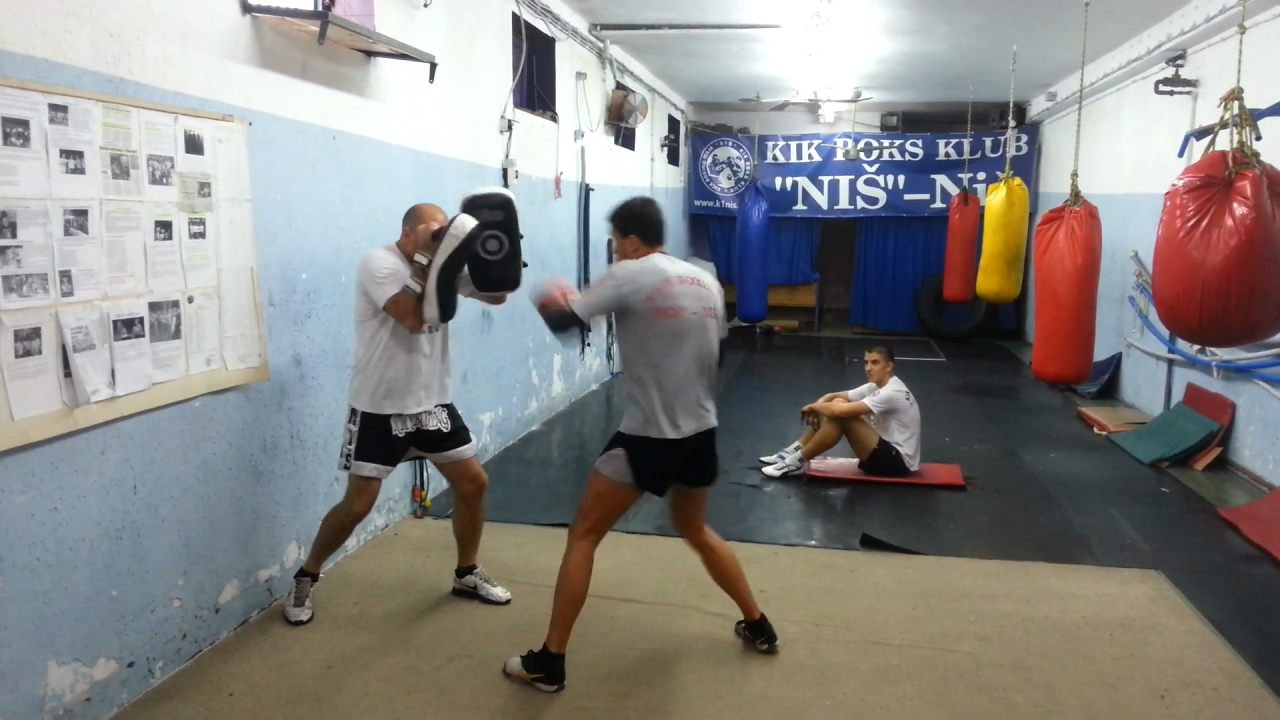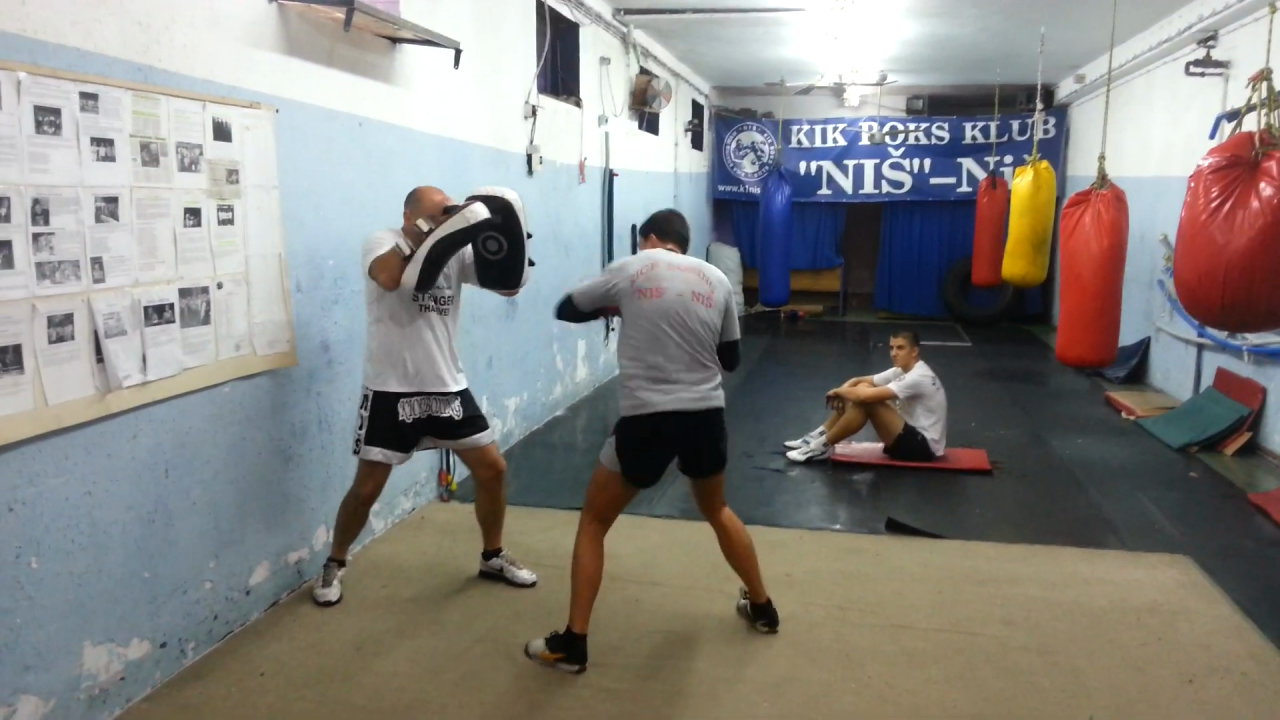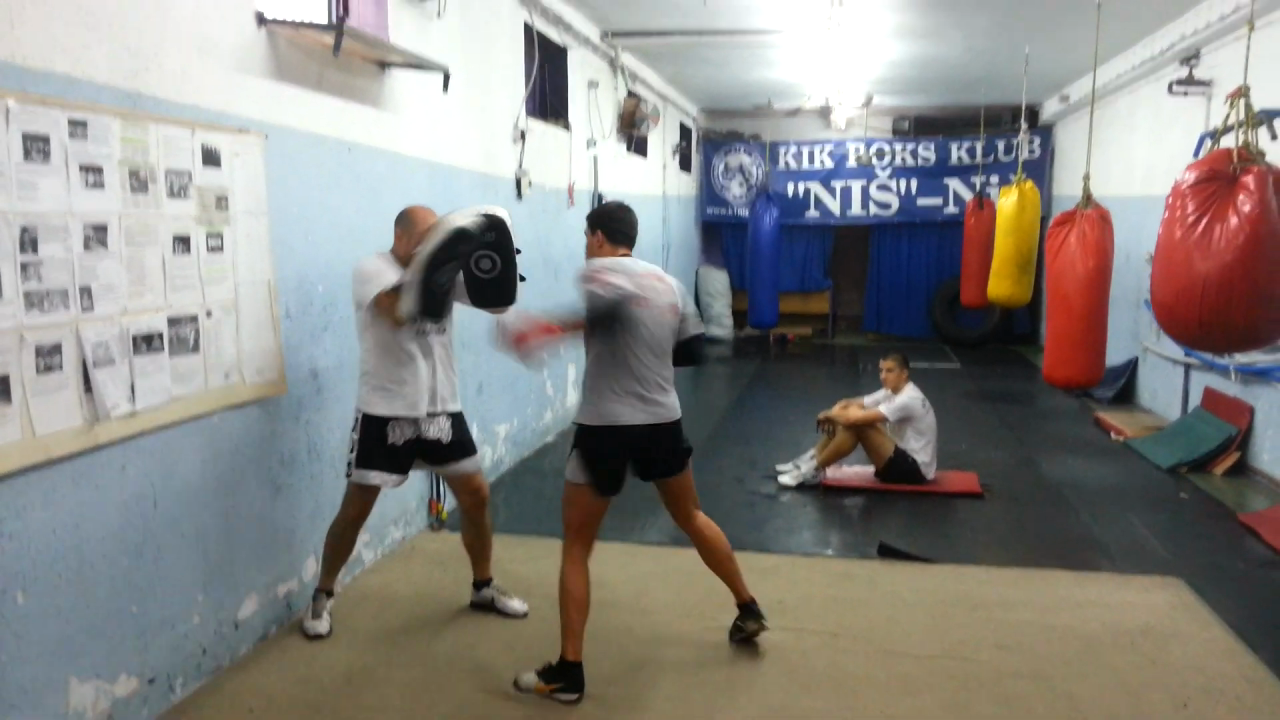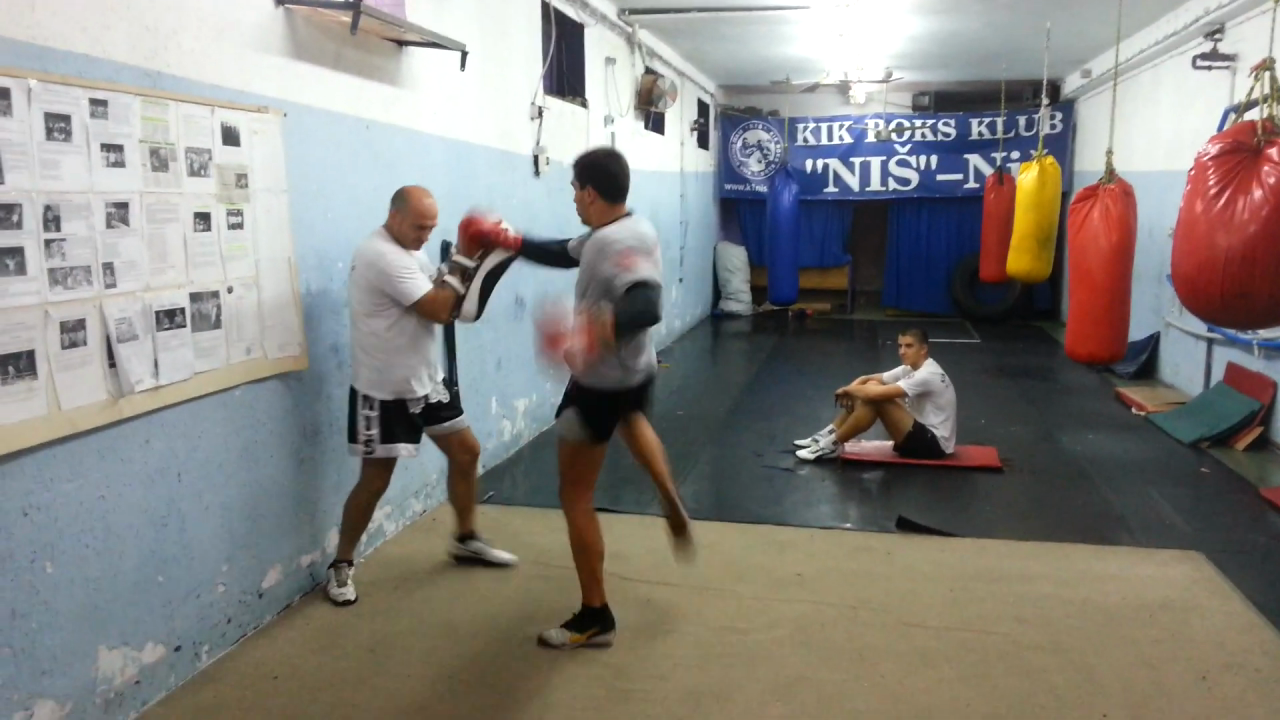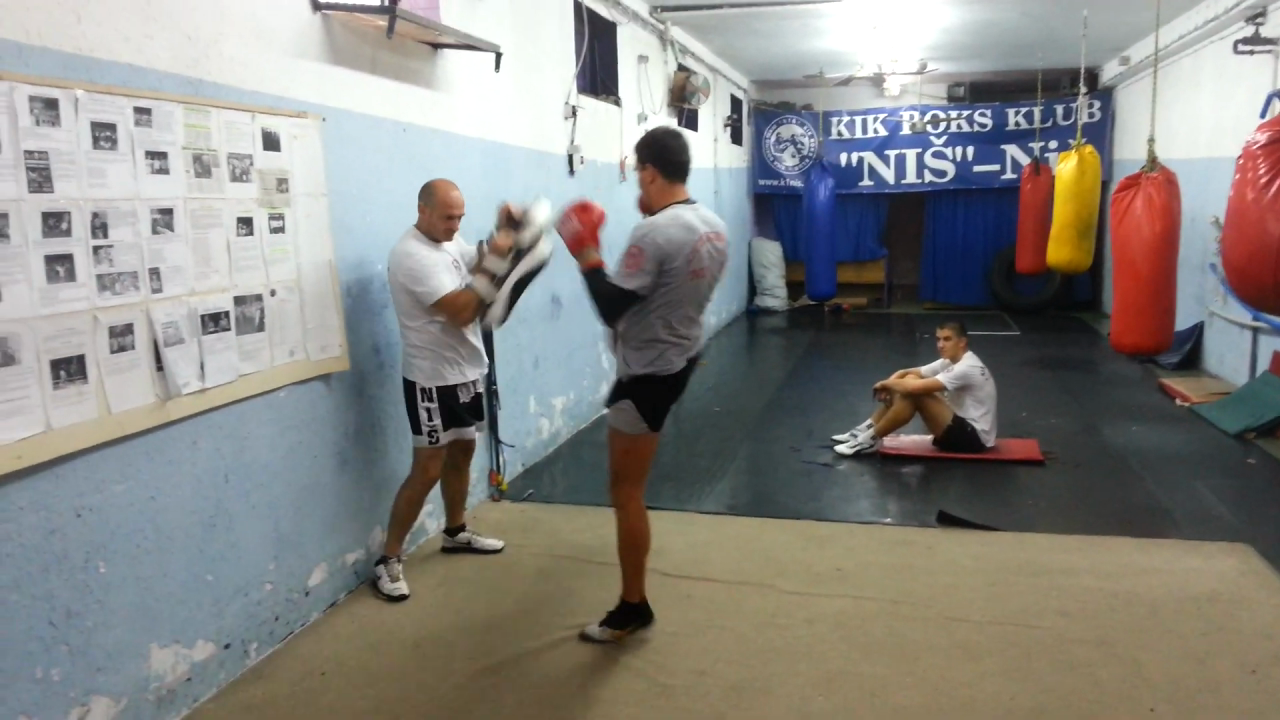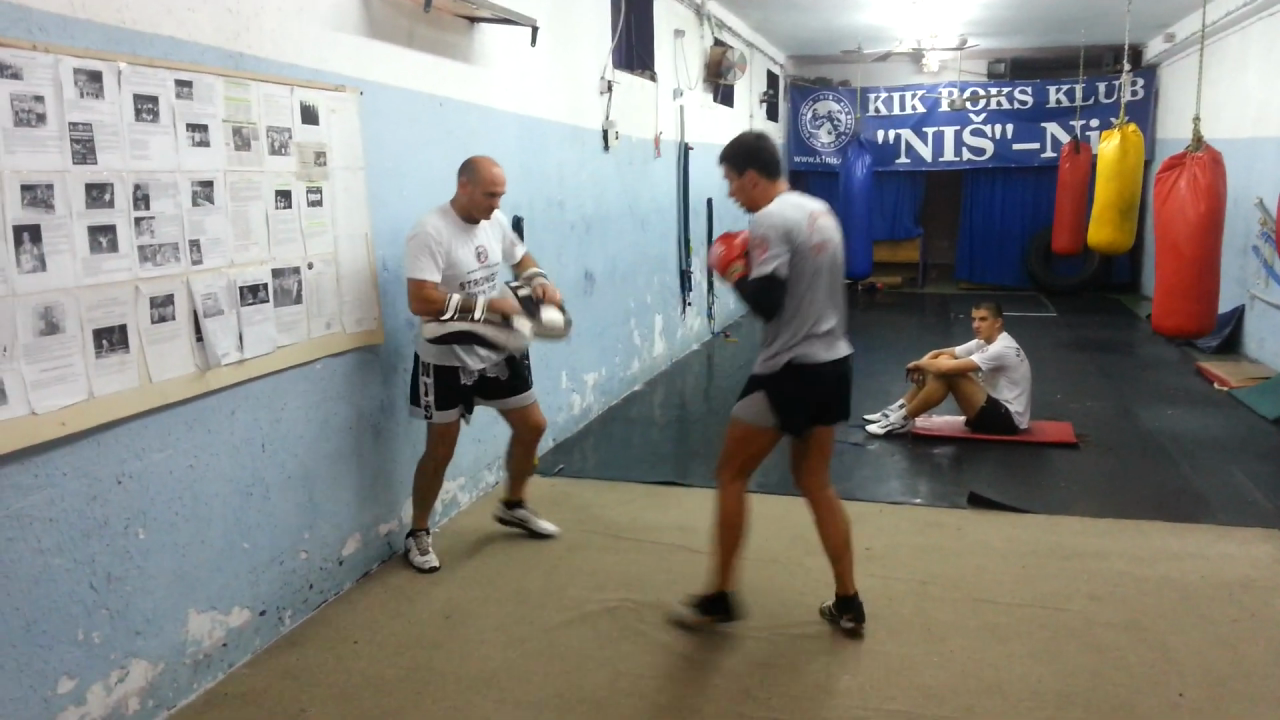
dt=0.4s
person 1, frame 1
left shoulder: (630, 277)
right shoulder: (707, 282)
left elbow: (567, 320)
left wrist: (553, 302)
left hip: (648, 436)
right hip: (699, 430)
left knee: (583, 536)
right knee: (697, 532)
left ankle: (550, 661)
right ankle: (758, 625)
person 1, frame 2
left shoulder: (628, 268)
right shoulder: (718, 280)
left elbow: (568, 309)
right elbow: (730, 357)
left wrist: (613, 301)
left hip: (647, 419)
right hip: (705, 416)
left knee: (593, 523)
right knee: (716, 511)
left ankle: (572, 643)
right ankle: (761, 607)
person 1, frame 3
left shoulder: (604, 271)
right shoulder: (669, 285)
left elbow: (613, 314)
right elbow: (687, 349)
left wrist: (561, 328)
left hip: (608, 430)
right hip: (663, 424)
left knee: (576, 549)
right knee: (691, 519)
left ankle: (566, 672)
right ankle: (749, 609)
person 1, frame 4
left shoulder: (627, 242)
right shoulder: (620, 230)
left elbow: (644, 307)
right elbow: (567, 253)
left wrist: (598, 330)
right wrist: (509, 240)
left hip: (603, 386)
right hip: (636, 373)
left knee: (574, 495)
right knee: (633, 423)
left ankle: (596, 617)
right ankle: (671, 502)
person 1, frame 5
left shoulder: (652, 233)
right shoulder: (715, 225)
left elbow: (612, 308)
left wrist: (584, 251)
left hip: (651, 371)
right hip: (685, 356)
left knee: (627, 492)
left ankle: (632, 610)
person 1, frame 6
left shoulder: (768, 223)
right shoulder: (820, 211)
left elbow: (767, 303)
left wrist: (732, 272)
right wrist: (748, 260)
left hip: (790, 371)
right hip: (834, 363)
left knee: (731, 476)
right knee: (814, 482)
left ankle: (719, 598)
right ankle: (848, 602)
person 2, frame 1
right shoulder: (379, 263)
left elbow: (496, 293)
right elbow: (411, 316)
right wrist: (428, 257)
left hip: (432, 402)
right hip: (378, 407)
left knee: (474, 483)
right knee: (358, 504)
left ankle: (467, 574)
right ankle: (306, 577)
person 2, frame 2
left shoulder: (455, 250)
right shoulder: (382, 242)
right elbow: (390, 279)
right wrist: (423, 227)
left hip: (447, 387)
right hip: (391, 391)
left knee: (492, 470)
right knee: (367, 488)
left ankle: (493, 557)
right ankle: (334, 564)
person 2, frame 3
right shoulder: (371, 270)
right elbow: (395, 313)
left hip: (440, 409)
right hip: (384, 413)
left knee: (475, 496)
right knee: (355, 512)
left ankle: (484, 587)
right ankle: (322, 596)
person 2, frame 4
left shoulder: (400, 249)
right shoulder: (381, 257)
left elbow: (436, 294)
right elbow: (440, 310)
left hip: (424, 379)
right hip: (384, 390)
left knee: (466, 450)
right knee: (375, 480)
left ankle: (468, 539)
right ankle: (341, 565)
person 2, frame 5
left shoulder: (448, 239)
right shoulder: (411, 254)
left elbow: (477, 269)
right elbow: (463, 308)
left wrist: (503, 232)
right wrist: (495, 259)
left hip: (464, 371)
right hip: (433, 380)
left knee: (462, 451)
right knee: (427, 470)
left ankle: (456, 532)
right ankle: (388, 561)
person 2, frame 6
left shoulder: (496, 221)
right shoulder: (430, 231)
left elbow: (521, 259)
right elbow: (420, 301)
left wrist: (540, 284)
right wrist: (484, 305)
left hip: (494, 353)
right hip: (445, 359)
left knee: (532, 426)
right knee: (440, 450)
left ankle: (514, 505)
right ankle: (418, 533)
